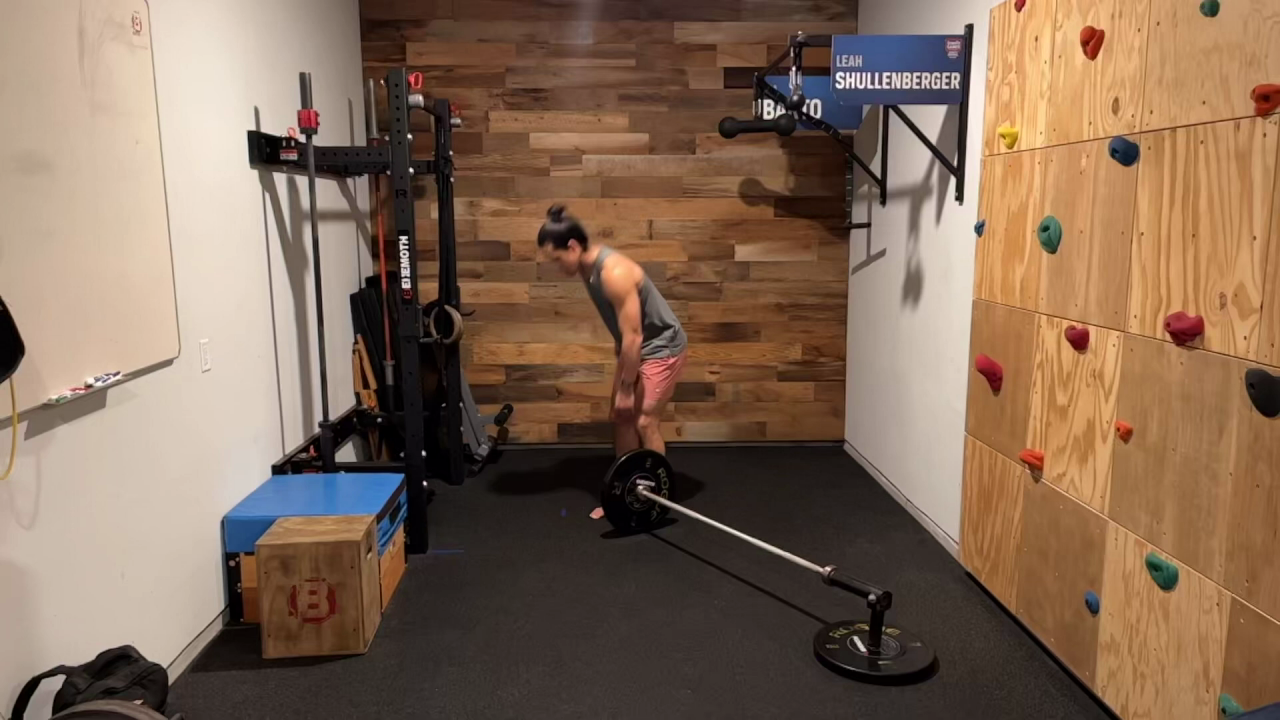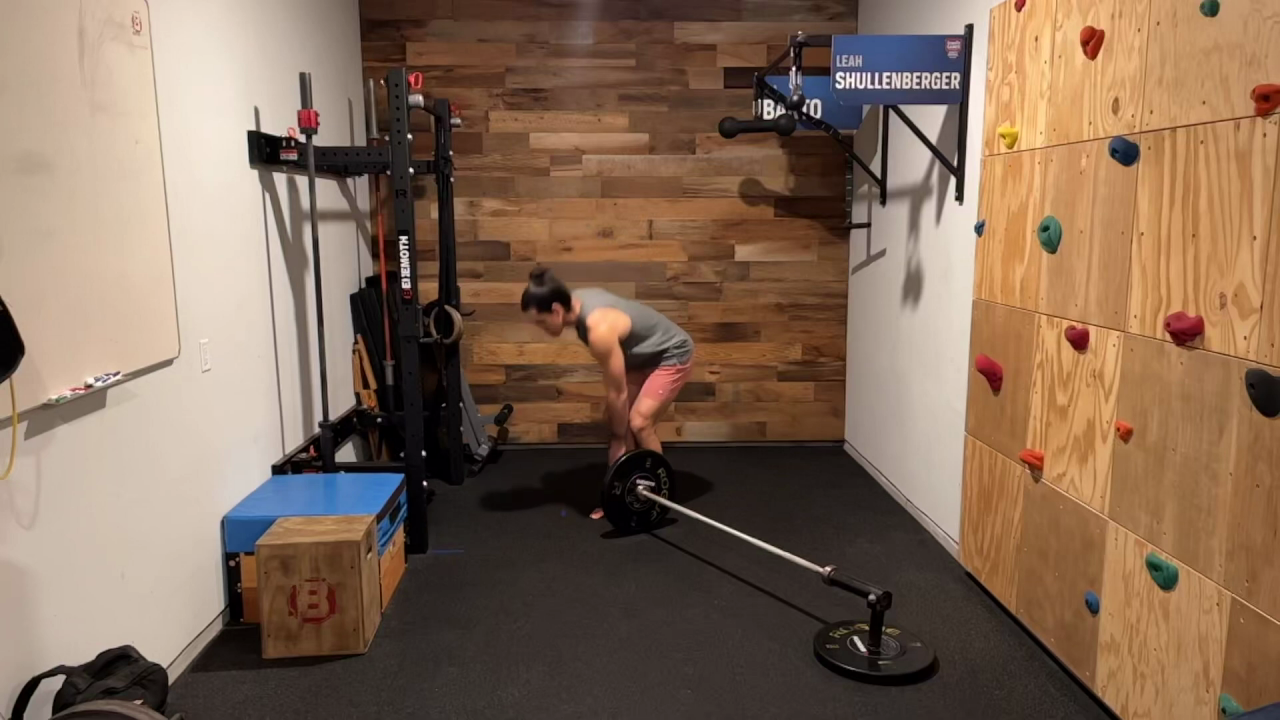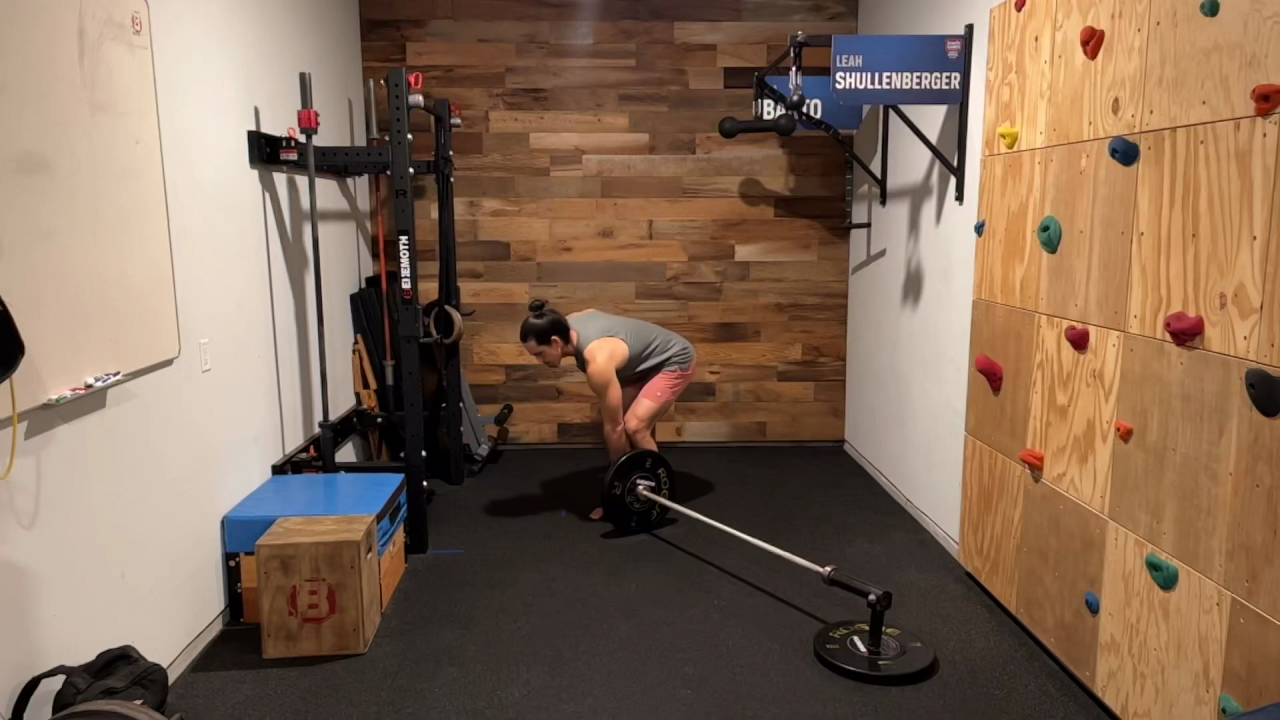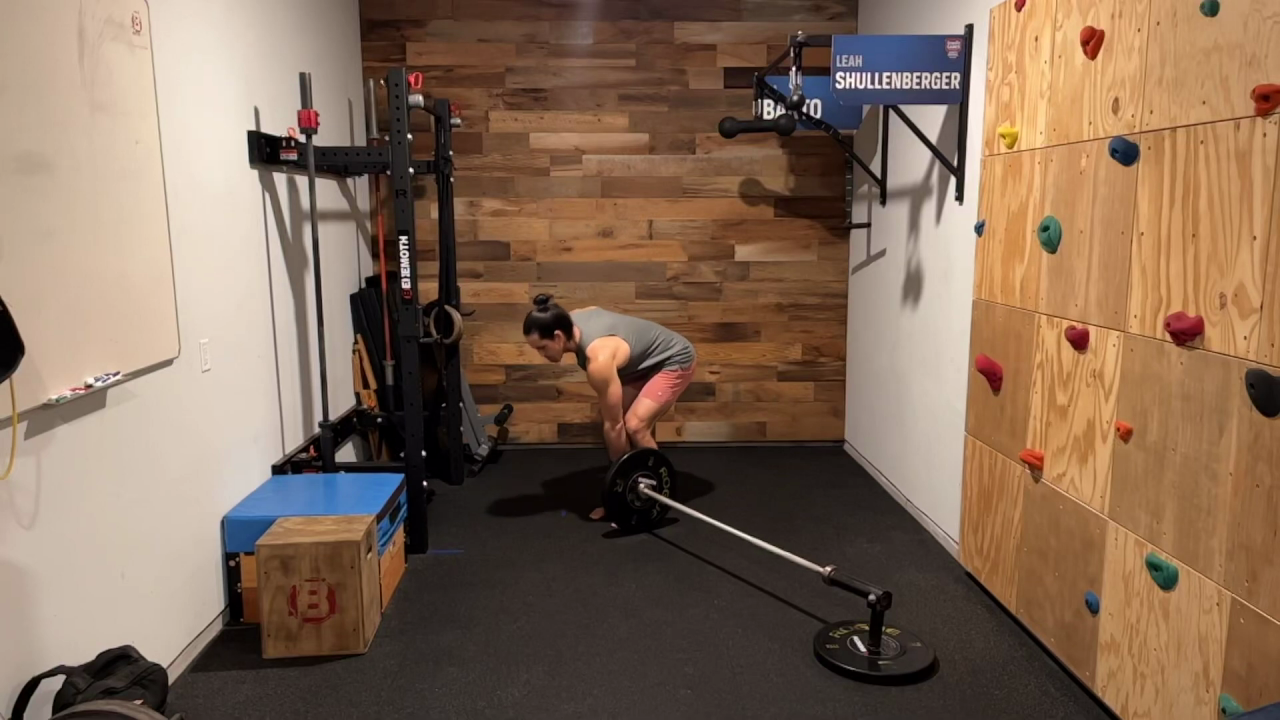
dt=0.3s
person 1, frame 1
left shoulder: (614, 272)
right shoulder: (590, 265)
left elbow: (633, 337)
left wrist: (627, 390)
left hip: (662, 346)
right hip: (640, 345)
left knee: (643, 421)
right knee: (620, 417)
person 1, frame 2
left shoulder: (599, 329)
right shoulder: (578, 300)
left elbow: (617, 392)
left wrist: (618, 440)
left hip: (672, 354)
right hip: (645, 354)
left knee: (639, 422)
right knee: (614, 417)
person 1, frame 3
left shoulder: (597, 361)
right shoulder: (570, 323)
left elbow: (615, 426)
left hip: (674, 361)
right hip: (648, 359)
left knee: (635, 424)
right knee: (612, 419)
person 1, frame 4
left shoulder: (599, 359)
right shoulder: (573, 320)
left elbow: (613, 426)
left hip: (675, 361)
right hip: (647, 358)
left knee: (635, 424)
right knee: (615, 417)
